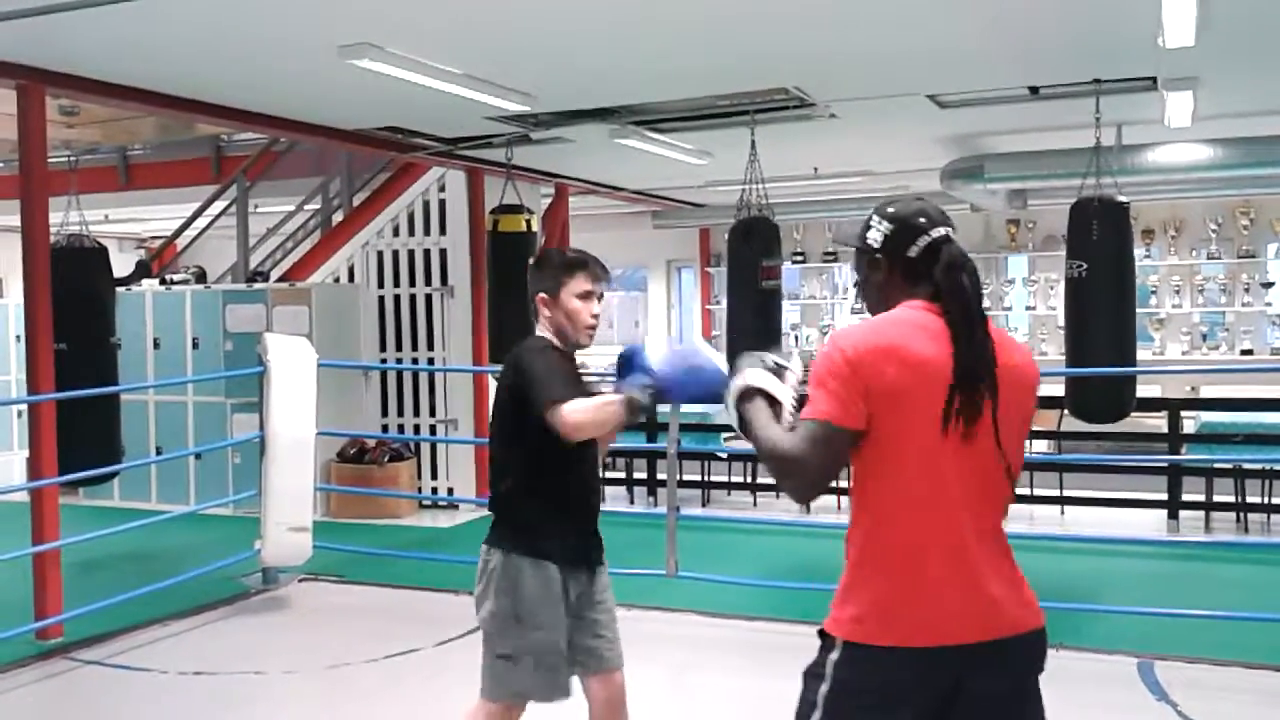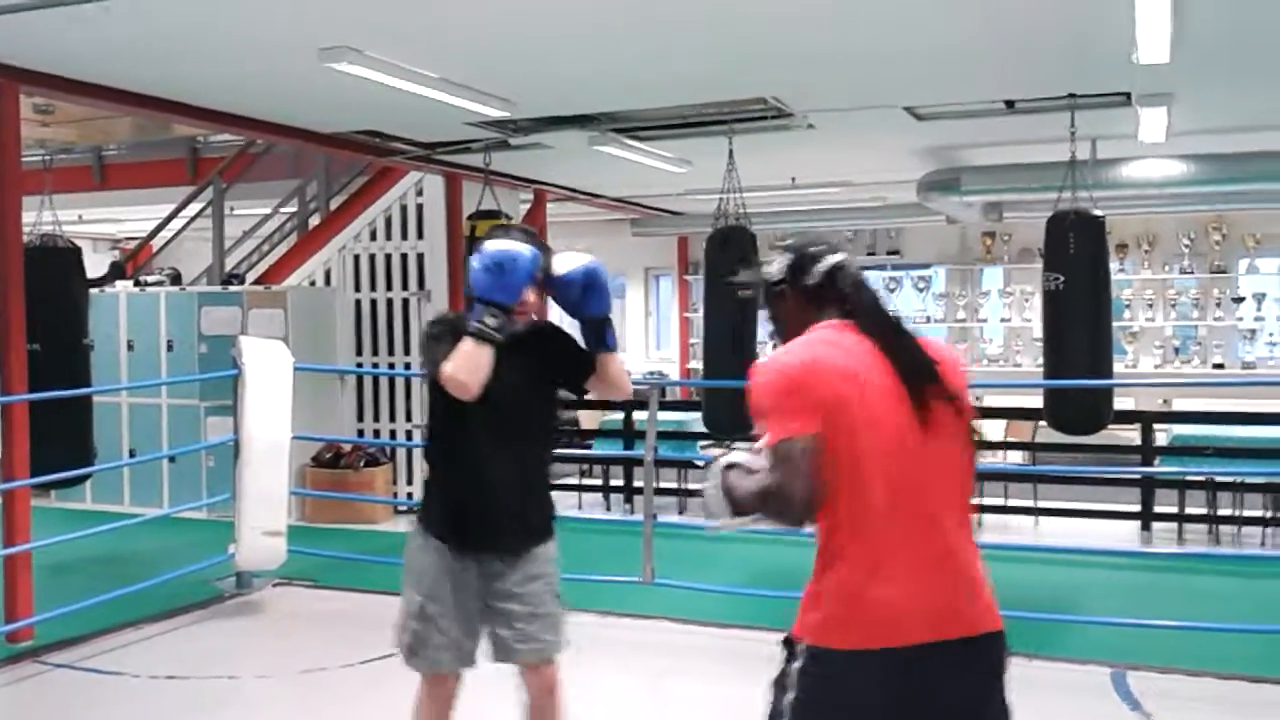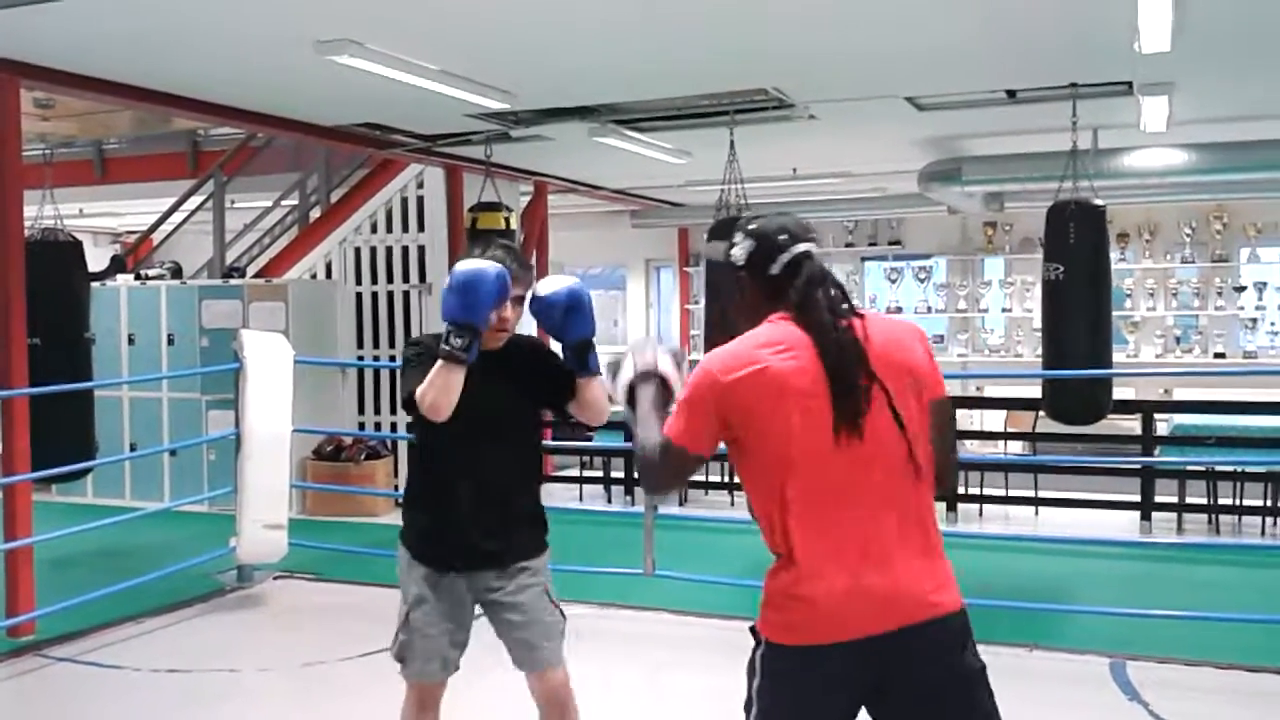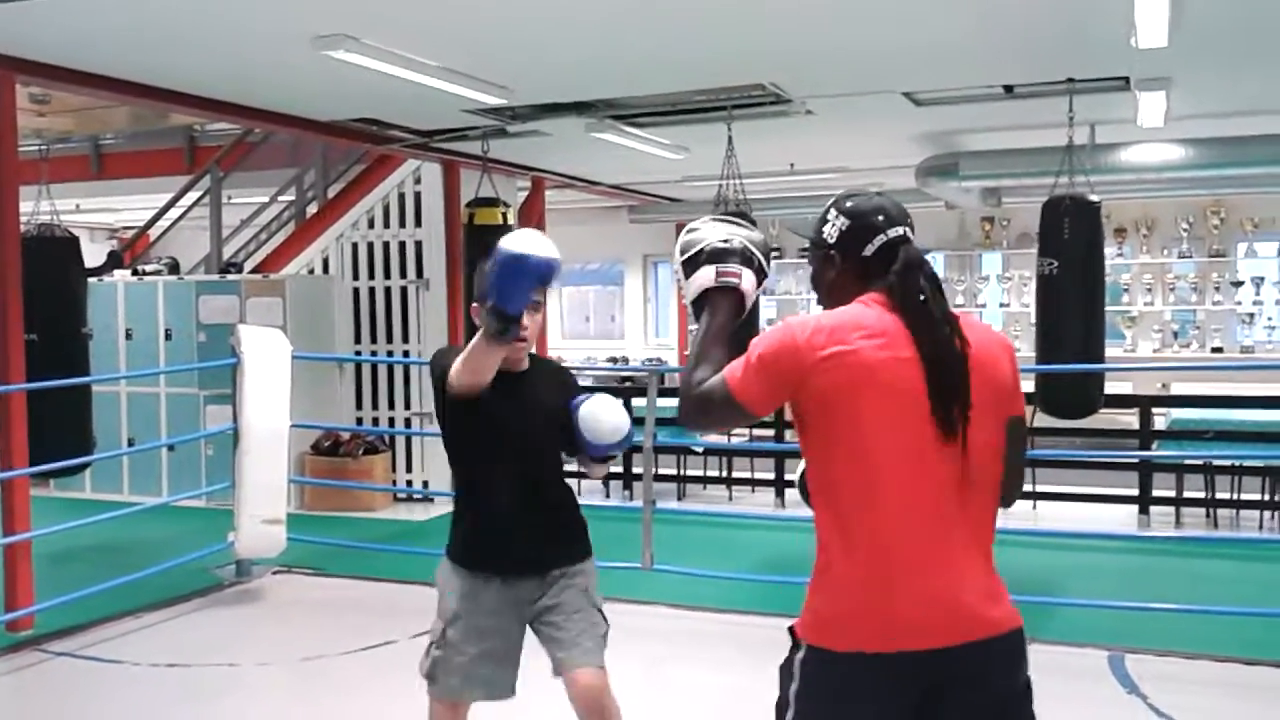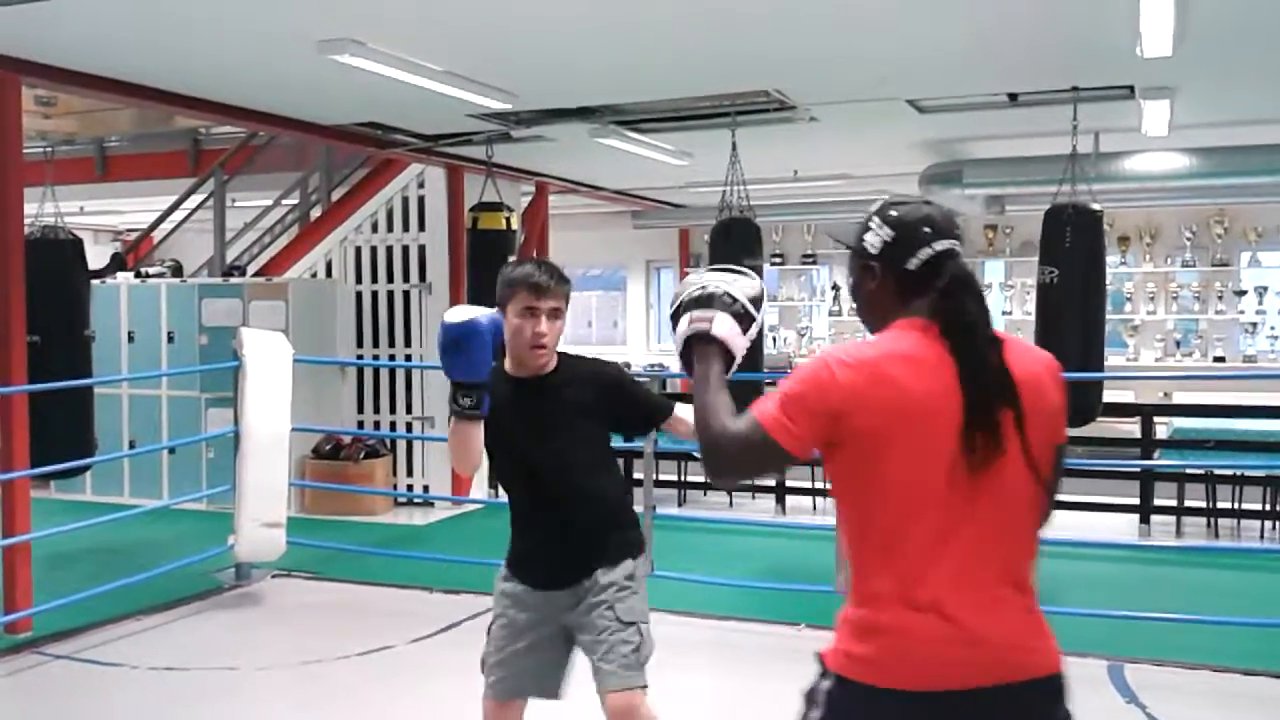
dt=0.4s
person 1, frame 1
left shoulder: (858, 346)
right shoulder: (1016, 359)
left elbow: (804, 479)
left wrist: (756, 401)
left hip: (885, 634)
right hip: (1001, 627)
person 1, frame 2
left shoulder: (789, 369)
right shoulder: (936, 358)
left elbow: (797, 499)
left wrist: (735, 481)
left hip: (852, 638)
right hip: (967, 627)
person 1, frame 3
left shoulder: (729, 370)
right shoulder: (906, 339)
left elbow: (657, 475)
right elbow: (942, 474)
left wrist: (645, 396)
left hip: (809, 631)
right hip: (927, 617)
person 1, frame 4
left shoulder: (806, 343)
right shoulder: (991, 347)
left elbow: (696, 408)
right elbow: (1005, 488)
left wrist: (717, 302)
left hip: (854, 640)
right hip: (981, 634)
person 1, frame 5
left shoulder: (843, 377)
right shoulder: (1038, 371)
left elbow: (726, 461)
right elbow: (1036, 509)
left wrist: (707, 348)
left hip: (886, 675)
right hip: (1020, 668)
person 2, frame 1
left shoulder: (565, 362)
right shoulder: (534, 359)
left elbow: (590, 447)
right elbow: (575, 422)
left wrist: (631, 386)
right wrist: (646, 393)
left hip: (576, 556)
right hip: (526, 558)
person 2, frame 2
left shoulder: (546, 341)
right shoulder: (447, 332)
left elbow: (617, 389)
right elbow: (463, 384)
left wrist: (595, 320)
right wrist: (491, 311)
left hip: (524, 537)
right hip: (449, 535)
left knee: (540, 670)
person 2, frame 3
left shoulder: (532, 357)
right shoulder: (427, 352)
left elbow: (595, 413)
right elbow: (435, 409)
left wrist: (580, 344)
right wrist: (460, 334)
left hip: (516, 553)
right hip: (434, 553)
person 2, frame 4
left shoulder: (557, 380)
right shoulder: (449, 368)
left elbow: (589, 461)
right elbow: (469, 377)
left wrist: (598, 445)
right wrist: (497, 328)
left hip: (560, 564)
right hip: (478, 570)
person 2, frame 5
left shoulder: (596, 380)
right shoulder: (487, 388)
left elbow: (671, 418)
right elbow: (463, 467)
right wrist: (468, 389)
left hip: (609, 567)
right hip: (529, 577)
